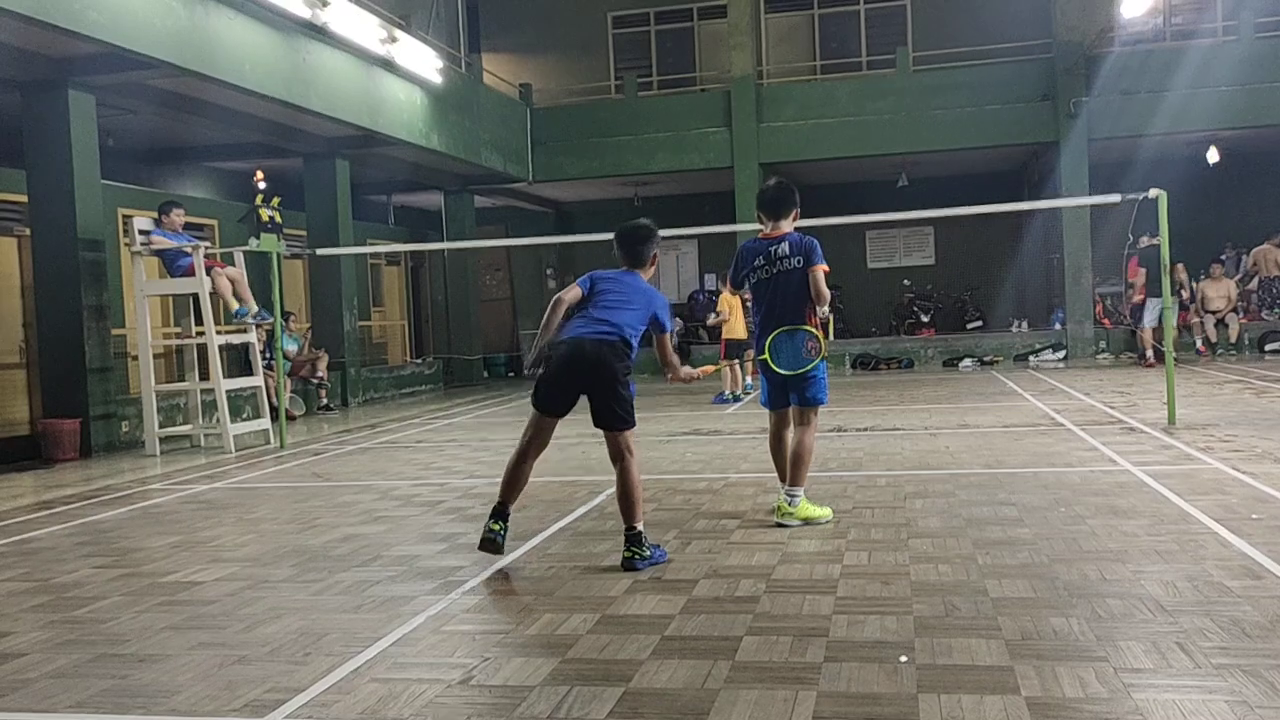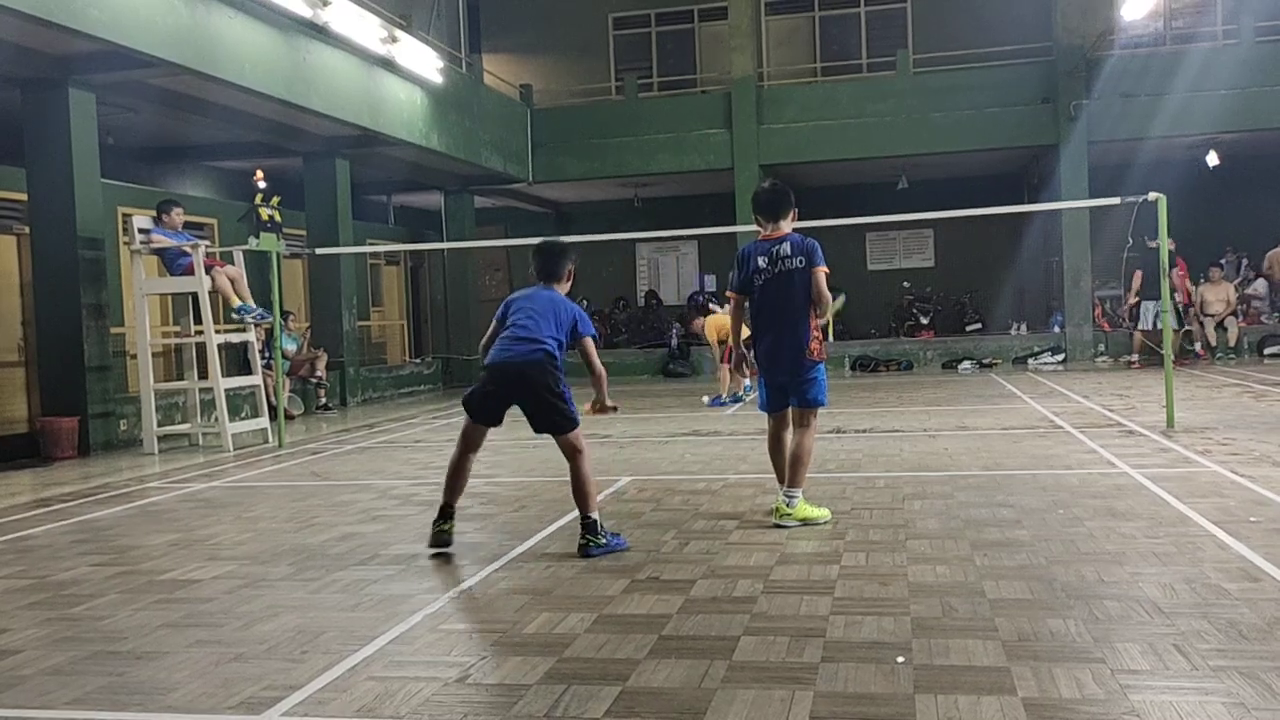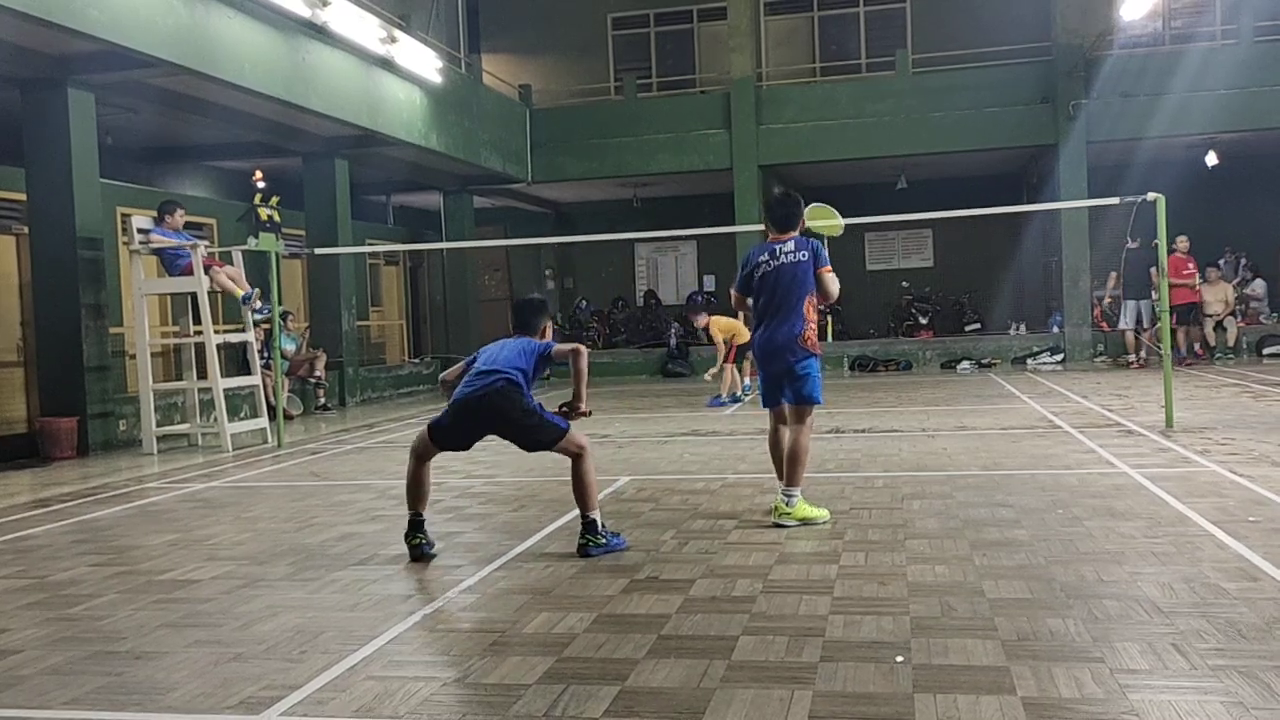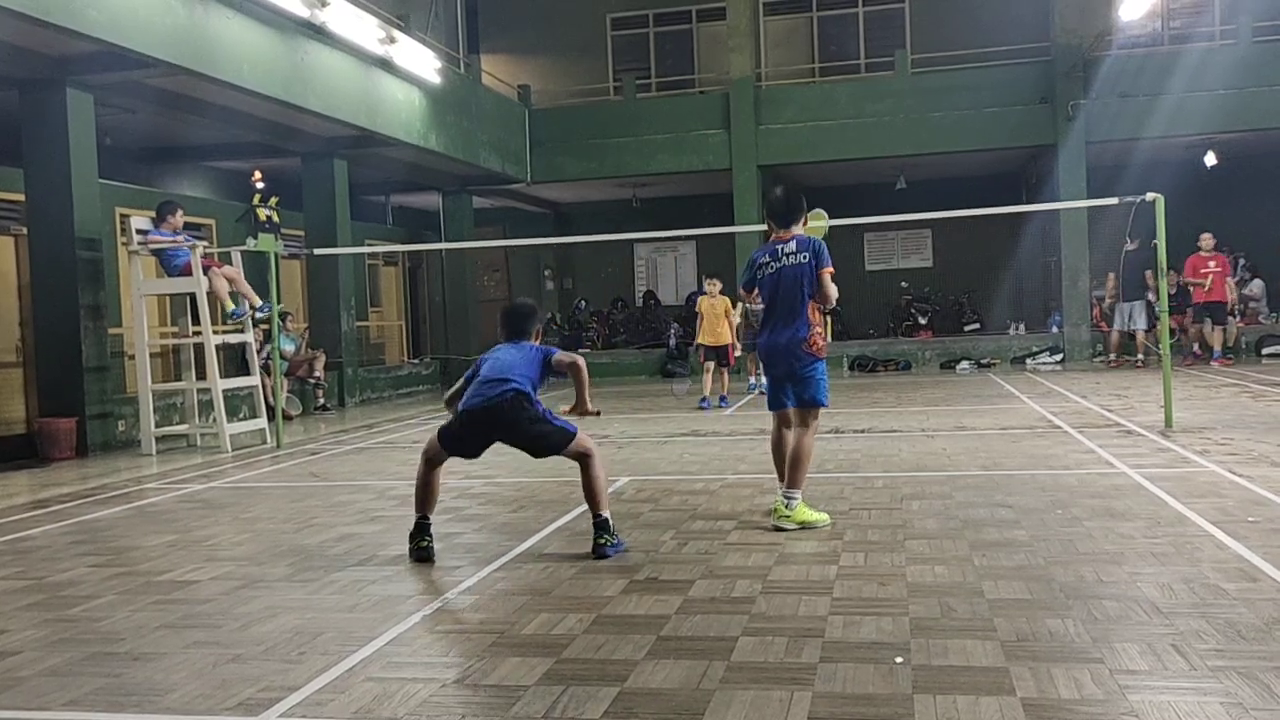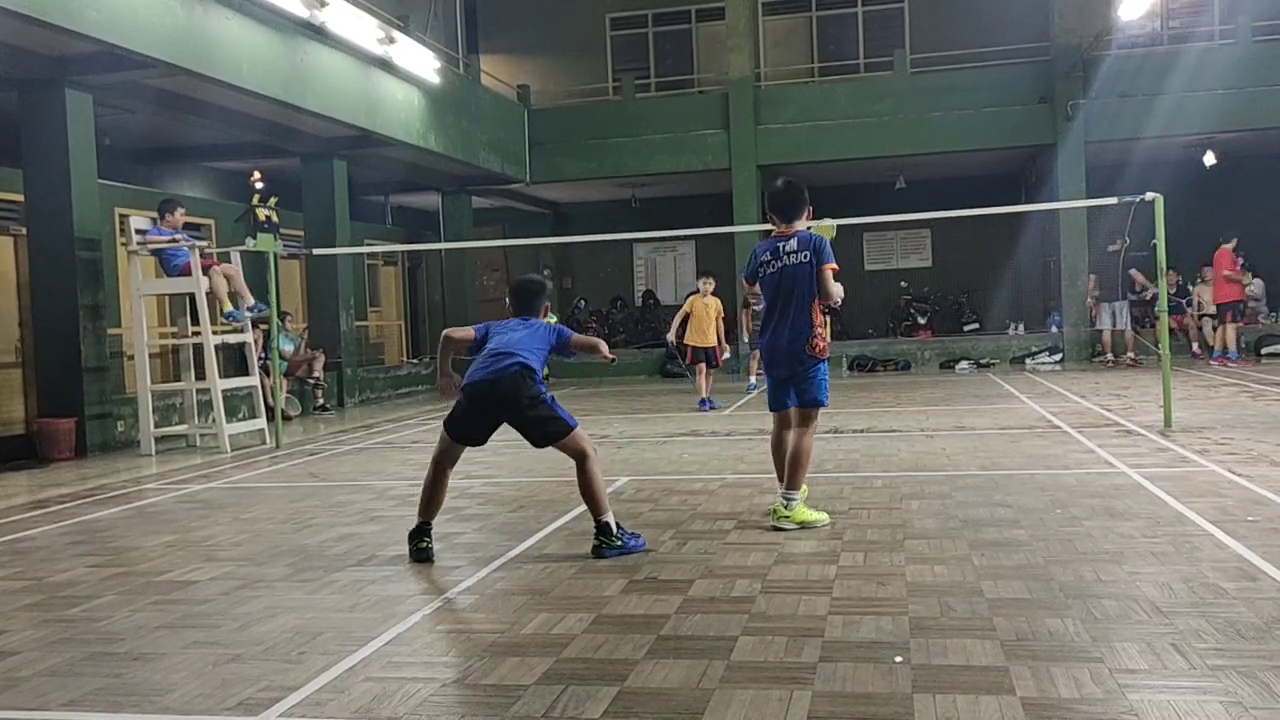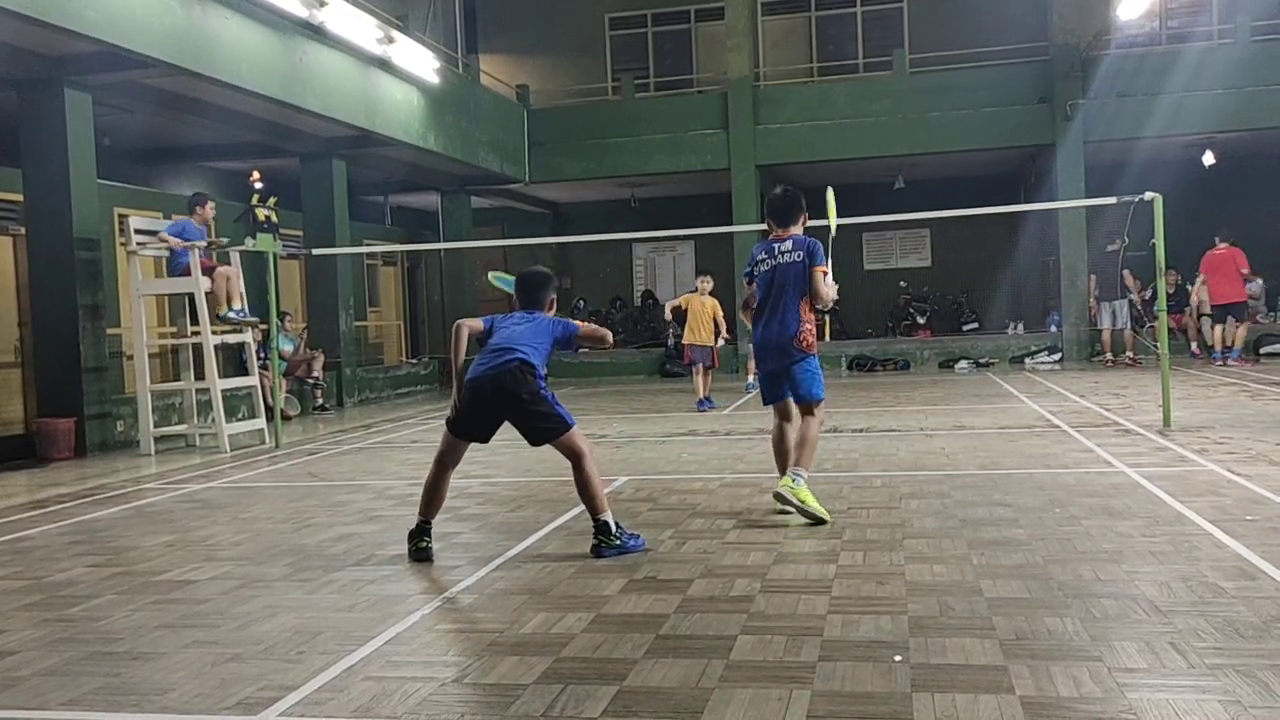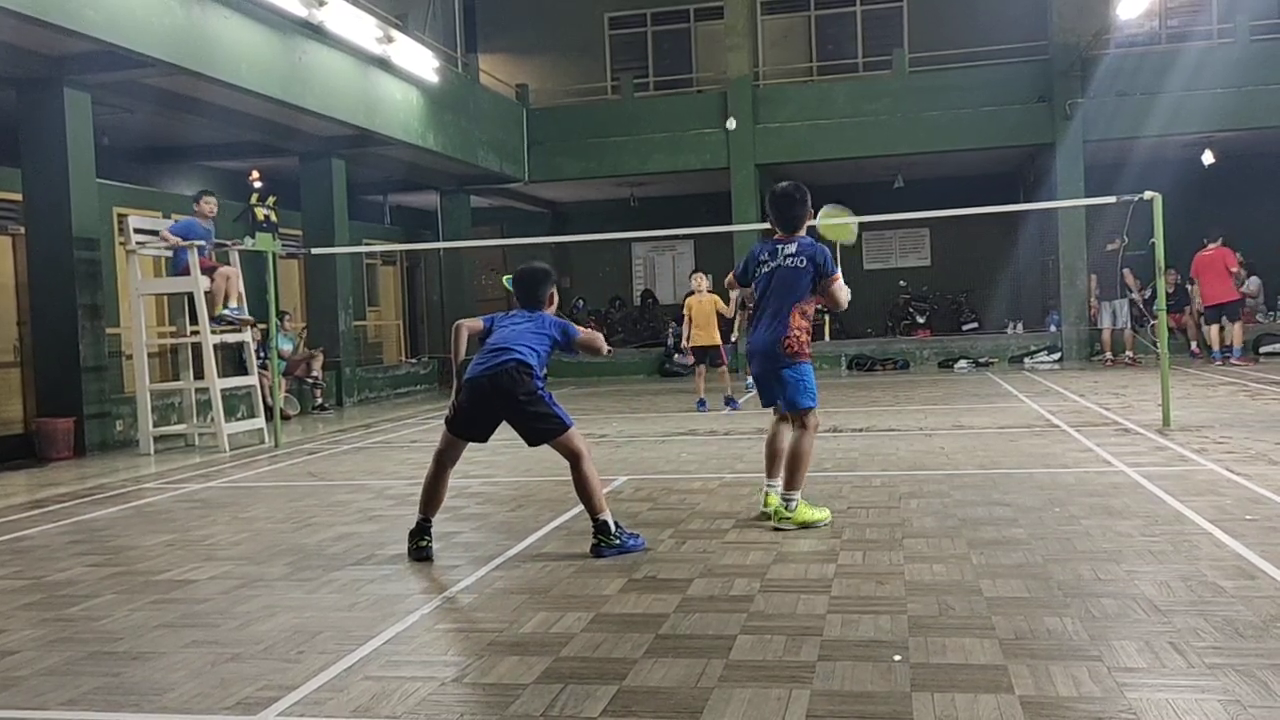
dt=0.7s
person 1, frame 1
left shoulder: (747, 251)
right shoulder: (806, 245)
left elbow: (733, 290)
right elbow: (820, 293)
right wrist: (823, 306)
left hip: (768, 350)
left knee: (779, 421)
right knee: (804, 421)
left ankle: (787, 494)
right ankle: (793, 503)
person 1, frame 2
left shoulder: (747, 254)
right shoulder: (808, 246)
left elbow: (737, 307)
right elbow: (821, 294)
left wrist: (737, 348)
right wrist: (823, 316)
left hip: (767, 353)
right hip: (804, 349)
left knee: (778, 423)
right knee: (804, 423)
left ankle: (785, 496)
right ankle: (791, 503)
person 1, frame 3
left shoulder: (755, 255)
right shoulder: (812, 247)
left elbow: (738, 301)
right elbow: (830, 293)
right wrist: (834, 282)
left hip: (765, 345)
right hip: (799, 344)
left knee: (779, 419)
right knee: (800, 420)
left ankle: (785, 495)
right ankle: (790, 503)
person 1, frame 4
left shoulder: (760, 255)
right shoulder: (815, 246)
left elbow: (746, 293)
right elbow: (828, 297)
right wrist: (831, 294)
left hip: (771, 347)
right hip: (804, 345)
left knee: (782, 421)
right knee: (805, 423)
left ankle: (785, 495)
right ankle: (790, 506)
person 1, frame 5
left shoulder: (761, 250)
right shoulder: (816, 243)
left elbow: (749, 287)
right elbow: (828, 295)
right wrist: (839, 292)
left hip: (772, 347)
right hip: (806, 345)
left knee: (782, 421)
right knee: (805, 423)
left ankle: (786, 491)
right ankle: (789, 506)
person 1, frame 6
left shoulder: (758, 252)
right shoulder: (810, 246)
left elbow: (751, 295)
right elbow: (818, 297)
right wrist: (832, 292)
left hip: (764, 343)
right hip: (796, 340)
left knee: (783, 414)
right knee: (812, 411)
left ankle: (787, 484)
right ankle: (795, 482)
person 1, frame 7
left shoulder: (759, 251)
right shoulder: (817, 252)
left elbow: (732, 283)
right elbow: (838, 303)
right wrist: (842, 290)
left hip: (758, 347)
right hip: (788, 348)
left knee: (783, 416)
right knee: (805, 423)
left ankle: (772, 491)
right ankle: (789, 506)
person 2, frame 1
left shoulder: (597, 278)
right shoulder: (657, 300)
left elbow: (561, 300)
right elbow: (668, 360)
left wrist: (539, 348)
right wrist: (685, 374)
left hip: (568, 352)
right hip: (610, 360)
left knee: (531, 443)
right knee: (624, 457)
left ankle: (497, 523)
right ankle: (636, 544)
person 2, frame 2
left shoulder: (515, 299)
right shoulder: (574, 311)
left elbow: (485, 346)
right elbow: (595, 368)
right wrist: (602, 399)
left hip: (498, 369)
right hip: (541, 371)
left knee: (468, 446)
right knee: (576, 451)
left ankle: (444, 523)
right ankle: (592, 534)
person 2, frame 3
left shoulder: (489, 348)
right shoulder: (541, 347)
left elbow: (446, 380)
right elbow: (578, 350)
right wrist: (579, 401)
left hip: (465, 405)
right hip: (508, 401)
left knee: (419, 452)
right knee: (580, 448)
left ankle: (416, 534)
right ankle: (593, 532)
person 2, frame 4
left shoulder: (488, 356)
right shoulder: (542, 352)
left elbow: (450, 400)
right elbow: (576, 363)
right wrist: (583, 402)
left hip: (472, 412)
right hip: (516, 409)
left knee: (430, 456)
right knee: (588, 452)
left ankle: (421, 537)
right ankle: (604, 533)
person 2, frame 5
left shoulder: (493, 328)
right shoulder: (551, 330)
left elbow: (450, 335)
right elbow: (597, 346)
left wrist: (445, 374)
right wrist: (604, 352)
left hip: (476, 389)
right hip: (520, 388)
left knee: (442, 461)
right knee: (584, 452)
left ankle: (421, 537)
right ankle: (608, 534)
person 2, frame 6
left shoulder: (500, 320)
right shoulder: (555, 324)
left elbow: (462, 326)
right elbow: (605, 337)
left wrist: (458, 381)
right wrist: (590, 330)
left hip: (479, 383)
right hip: (520, 381)
left knee: (445, 460)
right knee: (580, 452)
left ankle: (421, 537)
right ankle: (606, 533)
person 2, frame 7
left shoulder: (501, 319)
right shoulder: (555, 324)
left elbow: (462, 326)
right elbow: (598, 348)
left wrist: (458, 379)
right wrist: (598, 337)
left hip: (477, 383)
right hip: (517, 381)
left knee: (444, 458)
right knee: (578, 452)
left ankle: (420, 535)
right ankle: (606, 533)
